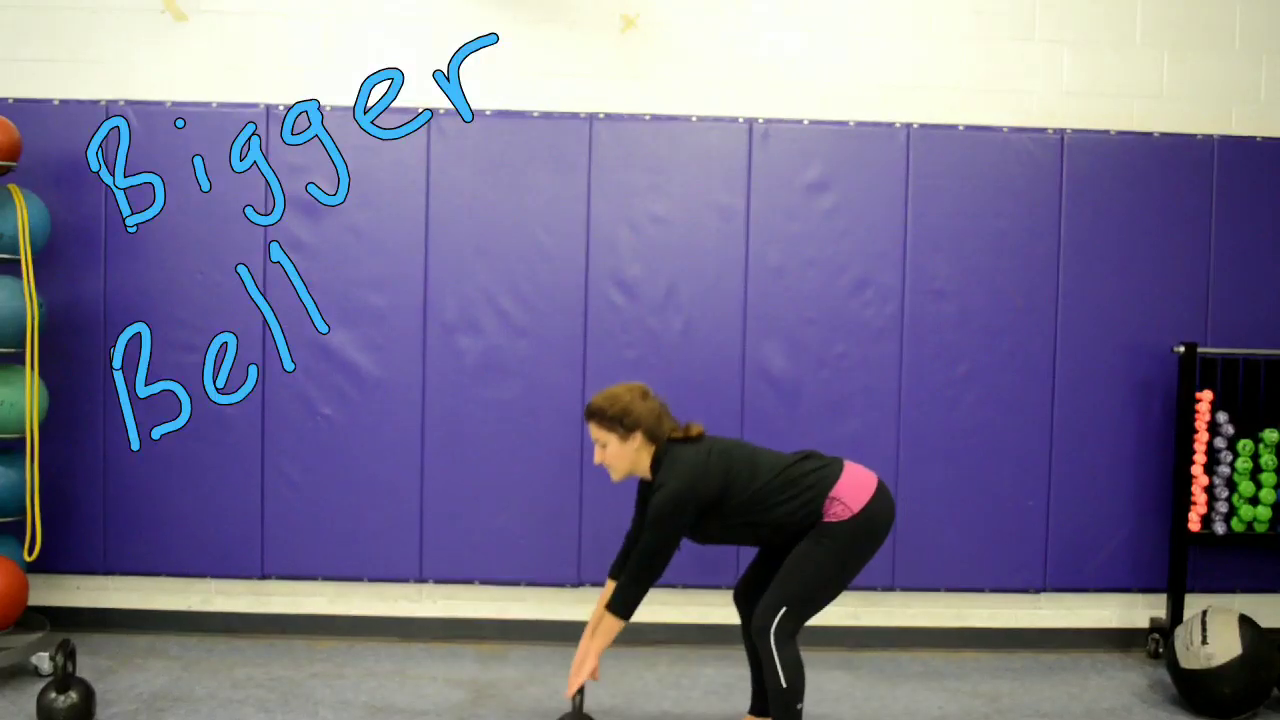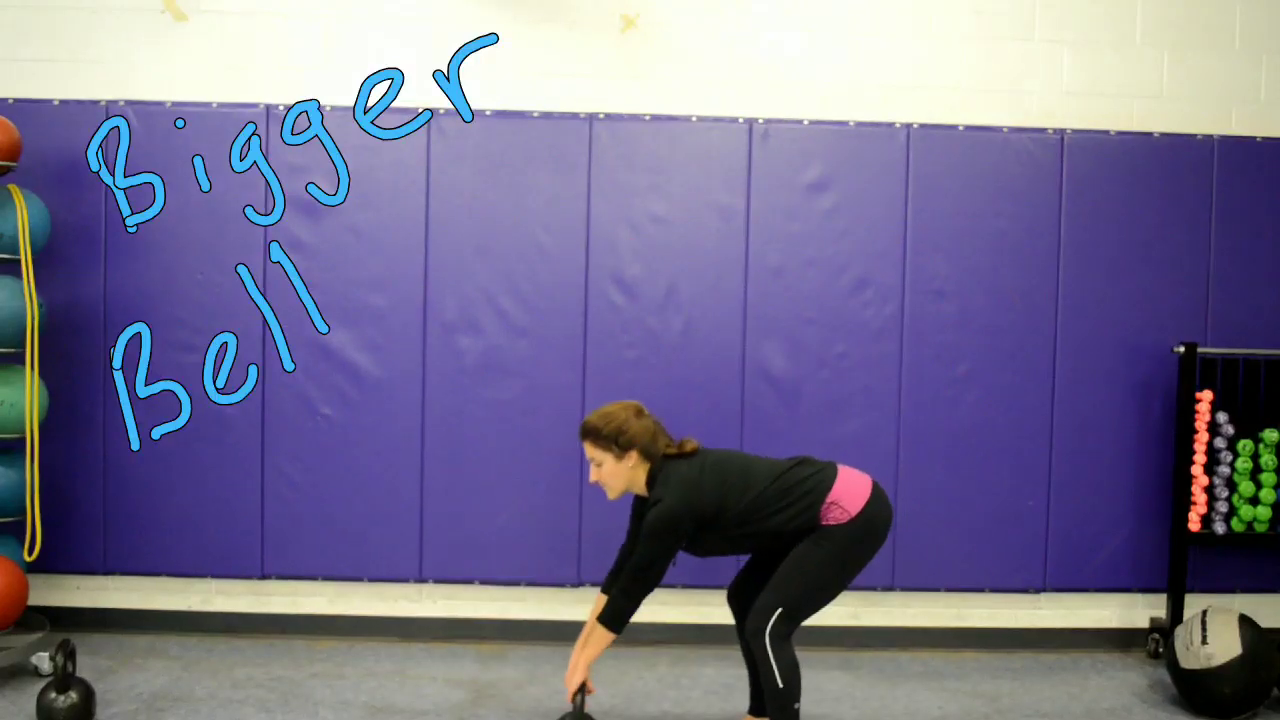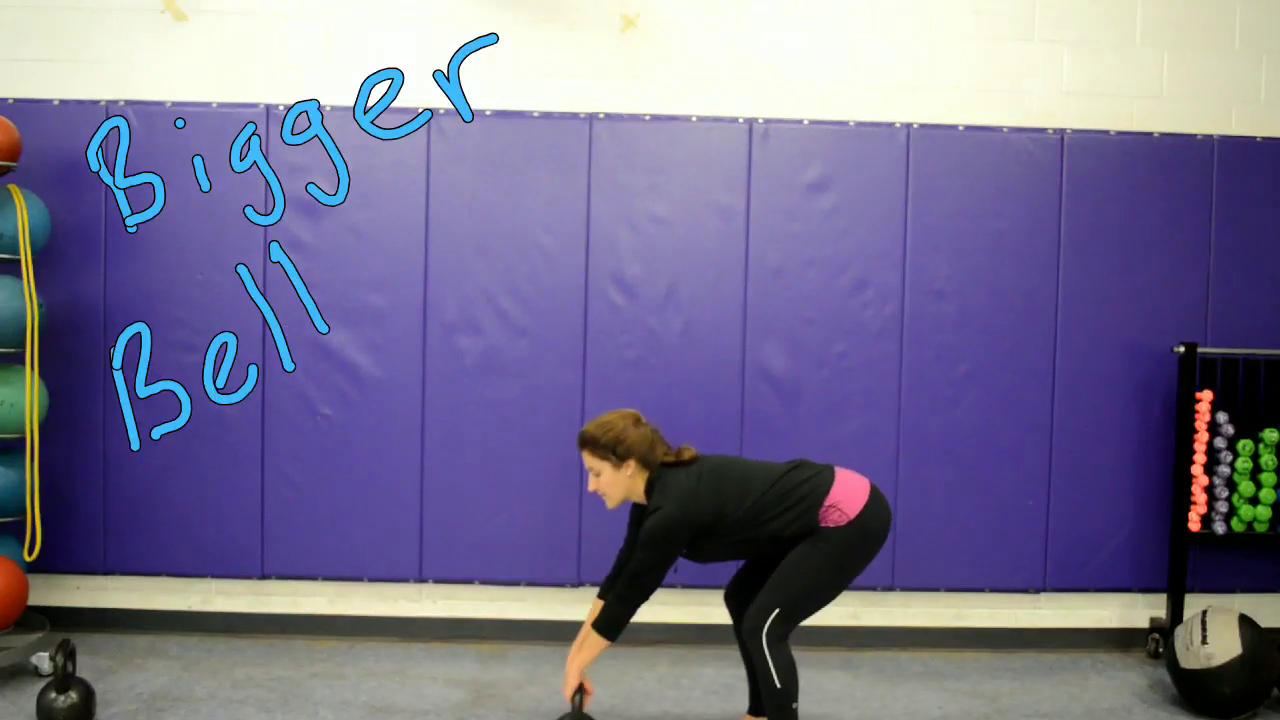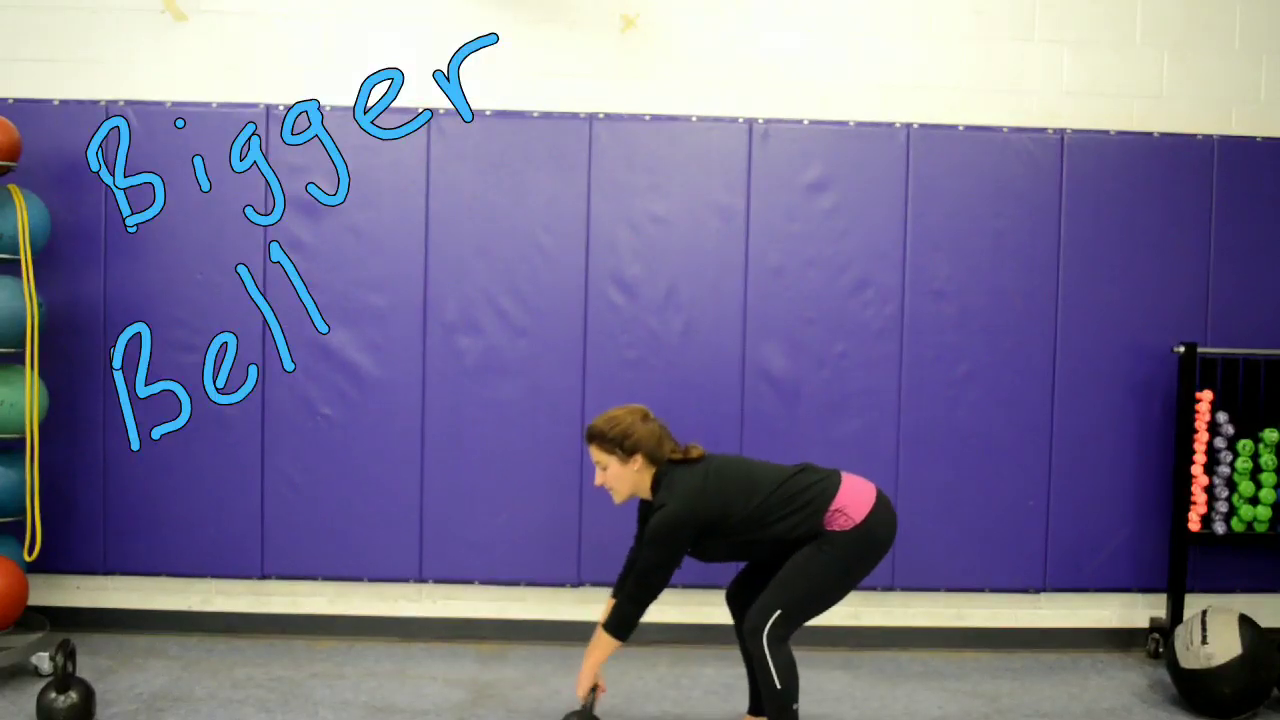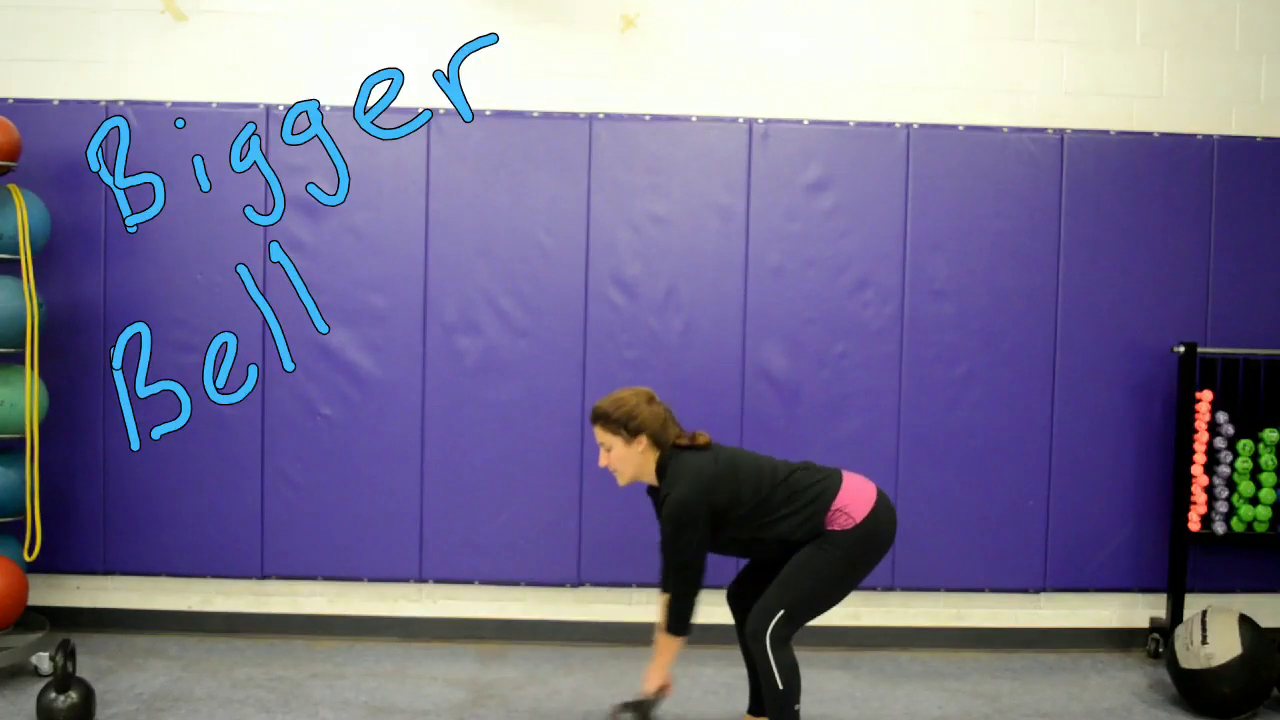
dt=0.2s
person 1, frame 1
left shoulder: (679, 484)
right shoulder: (665, 470)
left elbow: (641, 576)
right elbow: (631, 559)
left wrist: (592, 652)
right wrist: (588, 638)
left hip: (855, 511)
right hip: (827, 508)
left knee: (773, 624)
right knee: (750, 599)
person 1, frame 2
left shoulder: (675, 500)
right shoulder: (660, 483)
left elbow: (634, 588)
right elbow: (624, 572)
left wrist: (583, 662)
right wrist: (580, 650)
left hip: (852, 515)
right hip: (824, 509)
left knee: (767, 626)
right knee: (744, 599)
person 1, frame 3
left shoulder: (673, 509)
right shoulder: (659, 489)
left elbow: (630, 595)
right elbow: (621, 578)
left wrist: (577, 665)
right wrist: (576, 654)
left hip: (851, 518)
right hip: (827, 510)
left knee: (764, 627)
right knee: (741, 600)
person 1, frame 4
left shoulder: (678, 506)
right shoulder: (667, 486)
left elbow: (640, 593)
right elbow: (634, 576)
left wrist: (592, 667)
right wrist: (591, 656)
left hip: (856, 523)
right hip: (834, 515)
left knee: (766, 627)
right knee: (743, 600)
person 1, frame 5
left shoulder: (686, 490)
right shoulder: (674, 474)
left elbow: (685, 584)
right elbow: (678, 574)
left wrist: (660, 667)
right wrist: (661, 654)
left hip: (856, 522)
right hip: (829, 515)
left knee: (767, 627)
right knee: (744, 599)
